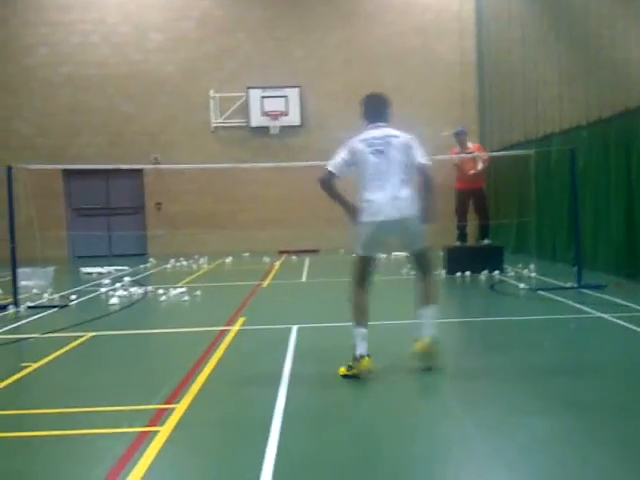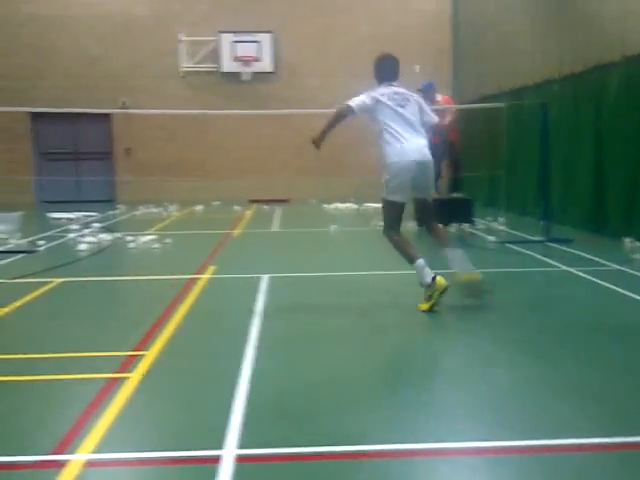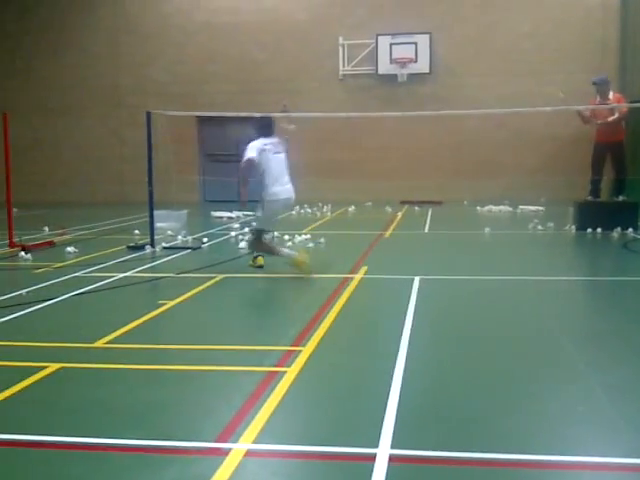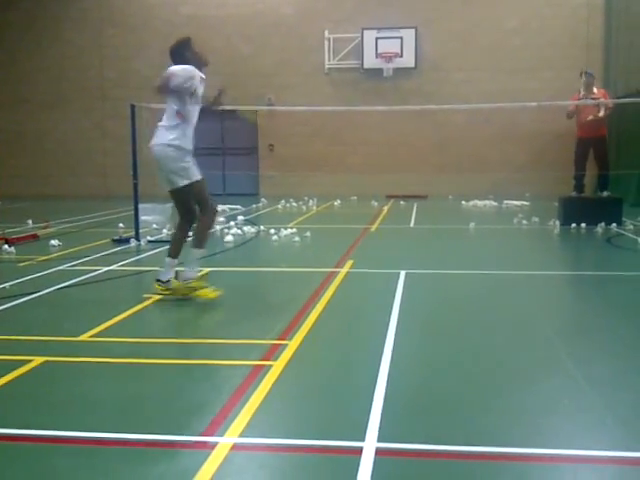
dt=1s
person 1, frame 1
left shoulder: (354, 144)
right shoulder: (406, 139)
left elbow: (325, 180)
right elbow: (426, 177)
left wrist: (347, 206)
right wrist: (425, 209)
left hip: (372, 216)
right hip: (406, 213)
left knee: (360, 284)
right knee: (426, 273)
left ankle: (361, 355)
right ankle: (426, 337)
person 1, frame 2
left shoulder: (372, 96)
right shoulder: (413, 97)
left elbow: (344, 110)
left wrist: (321, 135)
right wrist: (438, 169)
left hip: (399, 162)
right hip: (423, 159)
left knee: (391, 230)
right knee: (430, 222)
left ankle: (431, 281)
right ankle: (466, 272)
person 1, frame 3
left shoulder: (255, 146)
right shoulder: (279, 144)
left elbow: (247, 164)
left wrist: (243, 188)
left hip: (273, 197)
right hip: (288, 196)
left knee: (257, 241)
left ankle: (294, 257)
right ankle: (257, 256)
person 1, frame 4
left shoulder: (194, 79)
right shoulder: (187, 72)
right elbow: (163, 84)
right wrist: (197, 87)
left hip: (167, 149)
right hip: (173, 147)
left knee: (188, 216)
right knee: (208, 210)
left ankle: (166, 279)
right ankle: (190, 276)
